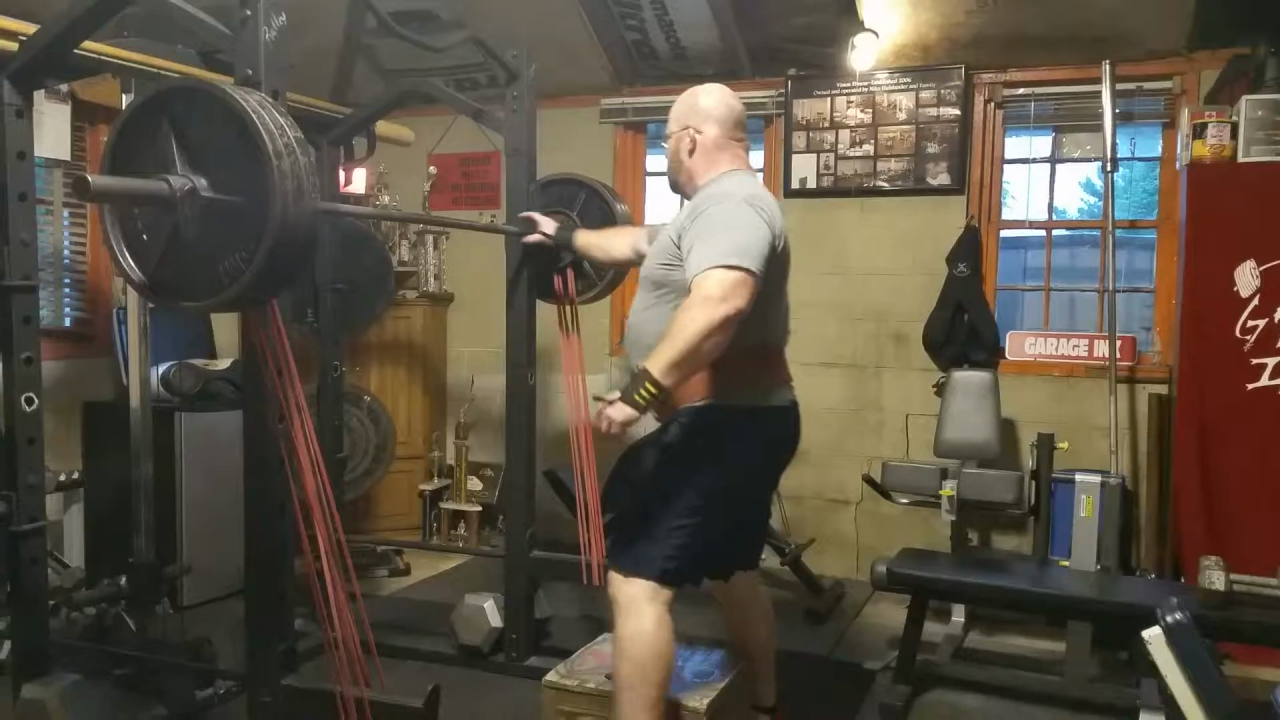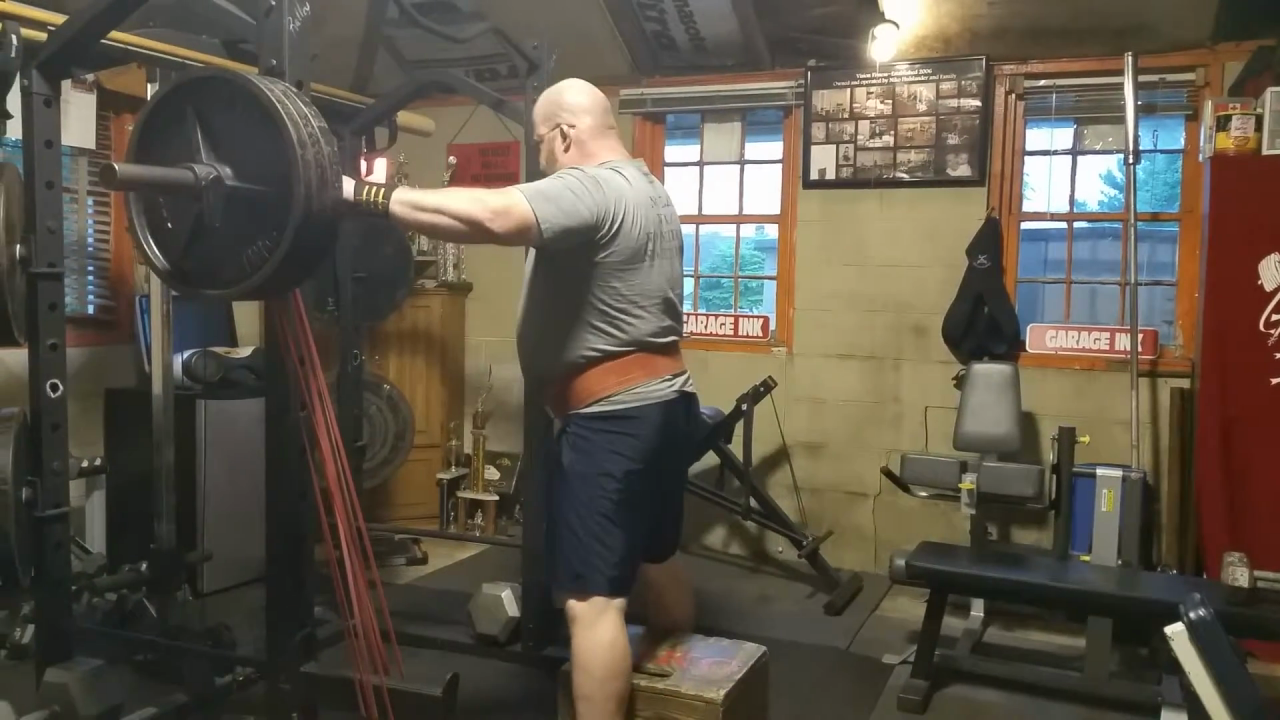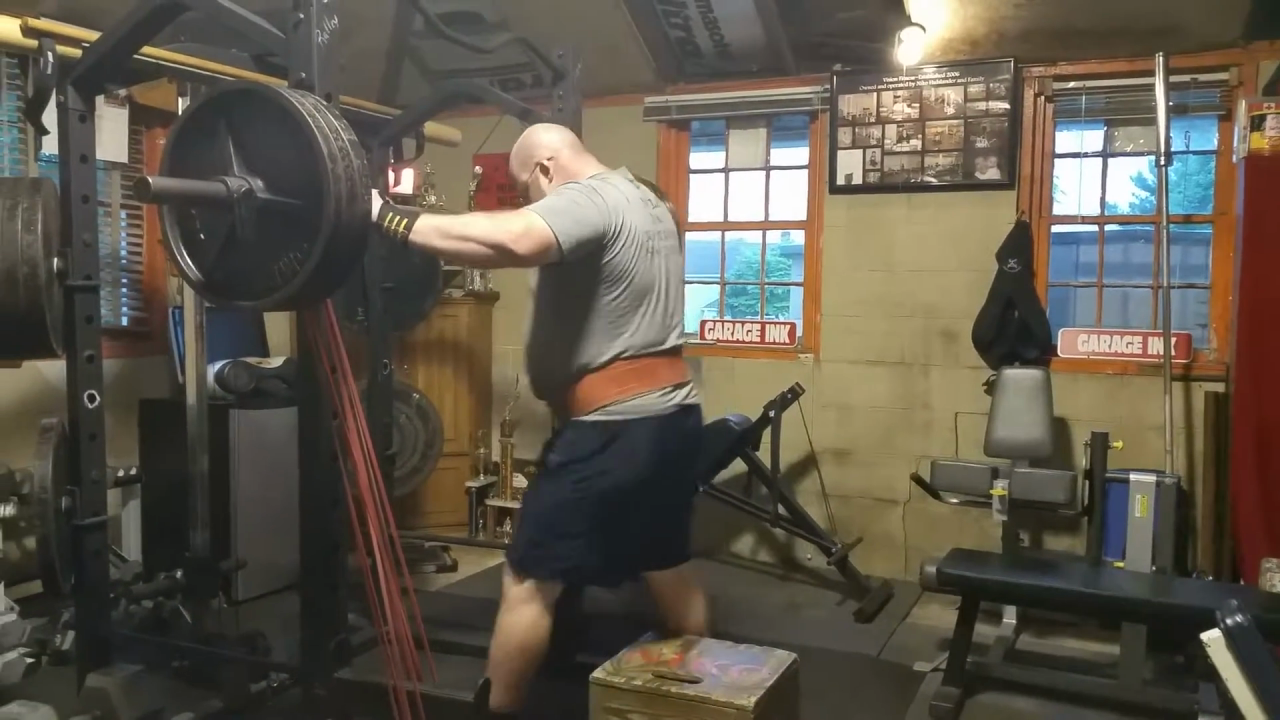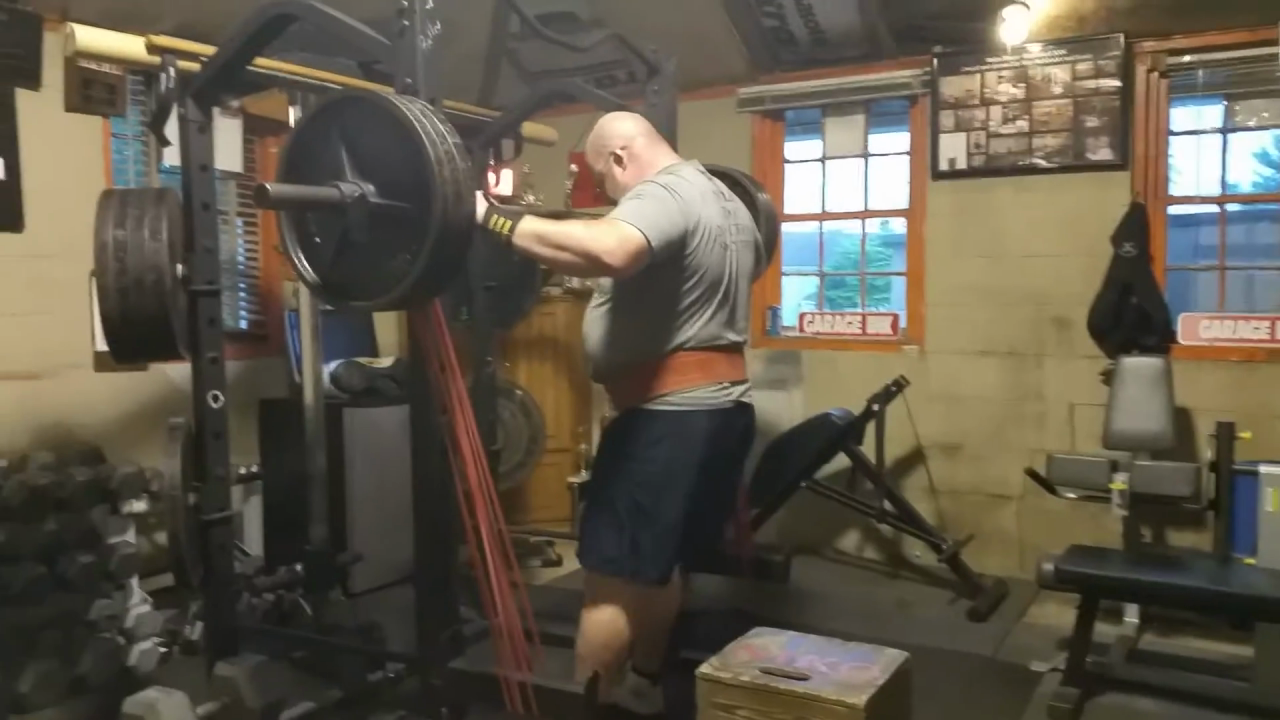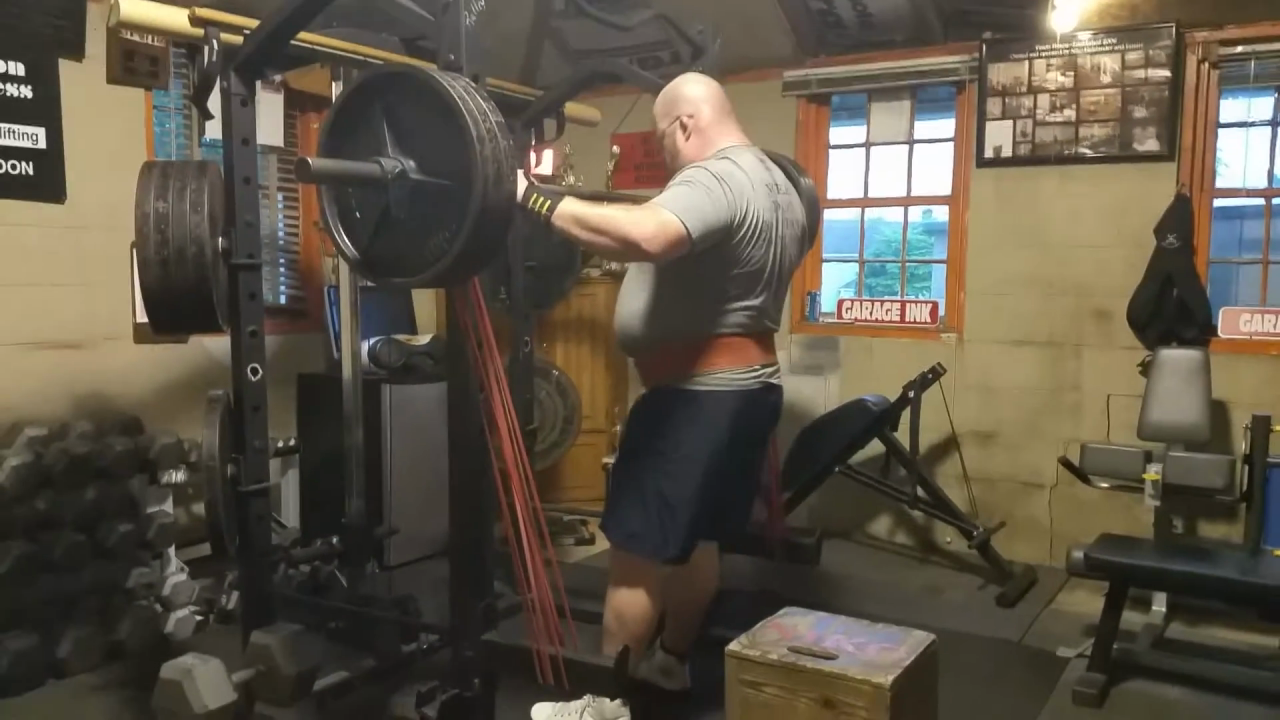
dt=1s
person 1, frame 1
left shoulder: (730, 203)
right shoulder: (726, 203)
left elbow: (718, 305)
right elbow: (641, 243)
left wrist: (639, 393)
right wrist: (567, 237)
left hip: (727, 421)
right hip: (749, 418)
left knee: (637, 579)
right knee: (733, 568)
person 1, frame 2
left shoulder: (594, 189)
right shoulder: (644, 190)
left elbow: (489, 216)
left wrist: (367, 195)
left hip: (614, 418)
right hip: (659, 404)
left knee: (591, 596)
right knee: (652, 556)
person 1, frame 3
left shoulder: (587, 200)
right shoulder: (644, 201)
left elbow: (513, 239)
left wrist: (394, 219)
left hip: (616, 427)
right hip: (671, 414)
left knee: (529, 581)
right knee: (667, 566)
person 1, frame 4
left shoulder: (664, 196)
right shoulder: (724, 199)
left elbow: (607, 250)
left wrist: (496, 218)
left hip: (671, 413)
right hip: (722, 405)
left knee: (609, 574)
right knee: (658, 561)
person 1, frame 5
left shoulder: (716, 180)
right shoulder: (777, 185)
left elbow: (645, 235)
left wrist: (539, 200)
left hip: (697, 395)
right hip: (749, 387)
left knee: (638, 550)
right knee: (693, 536)
right ankle: (670, 660)
